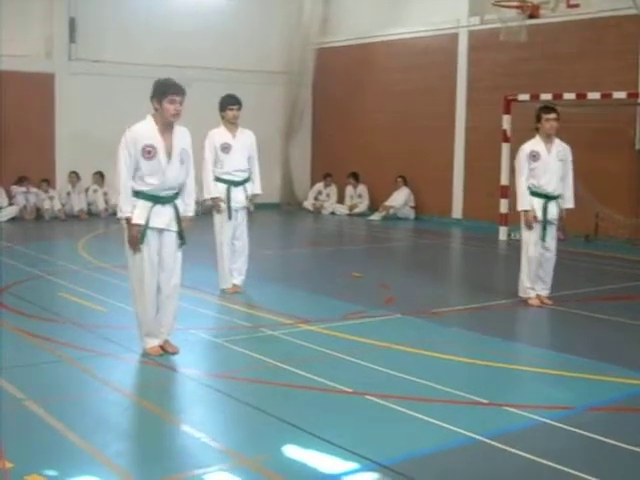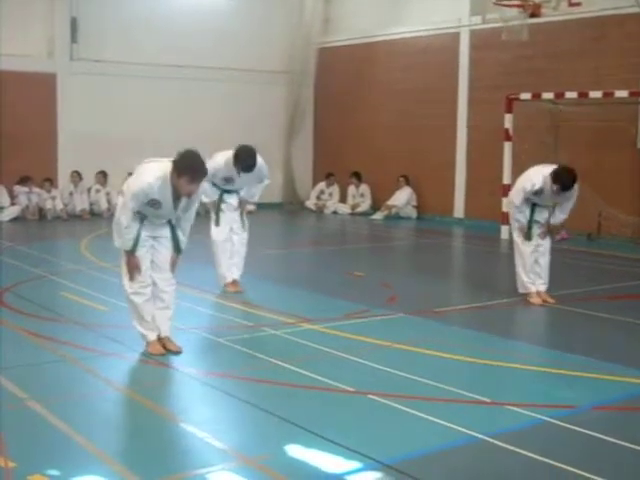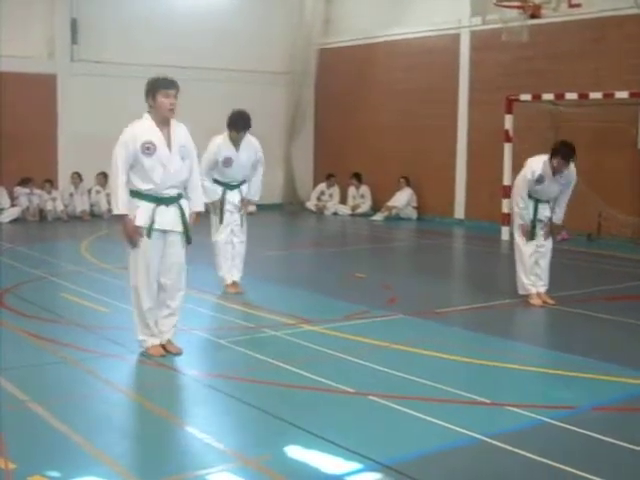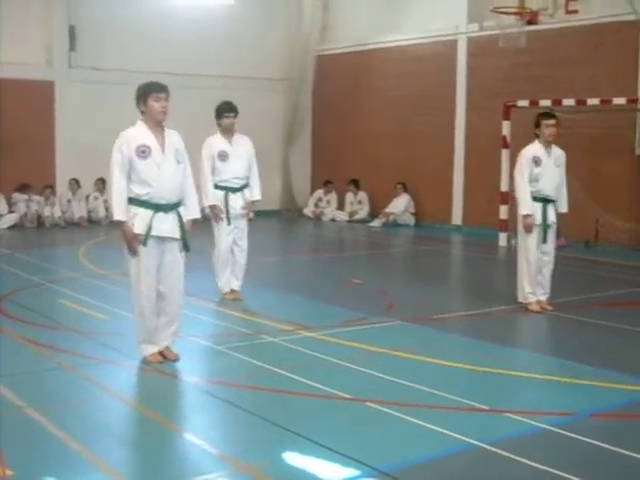
dt=0.5s
person 1, frame 1
left shoulder: (183, 135)
right shoulder: (136, 134)
left elbow: (188, 178)
right elbow: (124, 178)
left wrist: (186, 215)
right wrist: (130, 221)
left hip: (171, 213)
right hip: (143, 213)
left knee: (171, 279)
right knee: (146, 281)
left ankle: (163, 335)
right ankle: (150, 338)
person 1, frame 2
left shoulder: (193, 188)
right shoulder: (146, 180)
left elbow: (186, 220)
right elbow: (124, 217)
left wrist: (177, 251)
right wrist: (130, 254)
left hip: (165, 224)
right hip: (137, 222)
left knee: (166, 280)
right knee: (139, 282)
left ankle: (164, 333)
right ankle: (151, 336)
person 1, frame 3
left shoulder: (182, 131)
right shoulder: (134, 132)
left elbow: (193, 172)
right elbow: (119, 174)
left wrist: (194, 210)
right wrist: (125, 217)
left hip: (175, 212)
right hip: (145, 213)
left knee: (174, 280)
right knee: (146, 280)
left ankle: (166, 335)
right ankle: (150, 338)
person 1, frame 4
left shoulder: (175, 138)
right shoulder: (128, 138)
left elbow: (186, 179)
right elbow: (119, 182)
left wrist: (189, 218)
right wrist: (124, 224)
left hip: (173, 220)
right hip: (144, 221)
left knee: (173, 287)
right knee: (146, 288)
left ankle: (165, 341)
right ankle: (149, 345)
person 2, frame 1
left shoulder: (248, 136)
right shoulder: (214, 136)
left elbow: (254, 165)
right elbow: (208, 166)
left wrist: (254, 193)
right wrist: (212, 195)
left hip: (243, 191)
right hip: (223, 191)
left knee: (241, 239)
right knee: (224, 238)
left ankle: (237, 280)
right ankle: (227, 282)
person 2, frame 2
left shoulder: (258, 163)
right shoulder: (219, 162)
left elbow: (263, 180)
left wrist: (248, 199)
right wrist: (212, 199)
left hip: (239, 197)
right hip: (220, 196)
left knee: (239, 235)
right knee: (221, 236)
left ankle: (235, 277)
right ankle: (227, 279)
person 2, frame 3
left shoulder: (253, 143)
right shoulder: (217, 144)
left elbow: (258, 171)
right elbow: (204, 173)
left wrist: (250, 197)
right wrist: (212, 199)
left hip: (240, 194)
right hip: (220, 194)
left knee: (239, 237)
right knee: (222, 237)
left ankle: (235, 278)
right ankle: (228, 279)
person 2, frame 4
left shoulder: (246, 142)
right shoulder: (211, 143)
left elbow: (253, 171)
right elbow: (206, 175)
left wrist: (253, 199)
right wrist: (211, 203)
left hip: (242, 198)
right hip: (221, 198)
left knee: (241, 245)
right knee: (224, 245)
left ankle: (235, 286)
right ankle: (226, 287)
person 3, frame 1
left shoulder: (564, 149)
right shoulder: (528, 148)
left elbow: (568, 179)
right elbow: (521, 180)
left wrist: (565, 206)
right wrist: (526, 209)
left hip: (553, 206)
right hip: (533, 204)
left knee: (549, 251)
right knee: (532, 250)
left ankle: (542, 291)
right ankle: (530, 292)
person 3, frame 2
left shoulder: (572, 187)
right shoulder: (532, 180)
left elbow: (565, 207)
right elbow: (513, 202)
left wrist: (554, 224)
right wrist: (522, 225)
left hip: (544, 210)
right hip: (523, 207)
left knee: (543, 247)
right knee: (525, 248)
left ankle: (541, 289)
right ankle: (530, 289)
person 3, frame 3
left shoulder: (571, 171)
right shoulder: (533, 167)
left elbow: (564, 198)
right elbow: (519, 195)
left wrist: (555, 221)
right wrist: (523, 223)
left hip: (545, 208)
right hip: (526, 207)
left knee: (544, 249)
right knee: (526, 249)
left ankle: (541, 289)
right ankle: (531, 290)
person 3, frame 4
left shoulder: (560, 154)
right shoulder: (528, 153)
left elbow: (561, 184)
right elbow: (521, 184)
left wrist: (561, 211)
right wrist: (526, 214)
left hip: (550, 210)
right hip: (532, 209)
left knee: (547, 256)
right knee: (531, 255)
left ankle: (541, 297)
right ankle: (529, 298)
